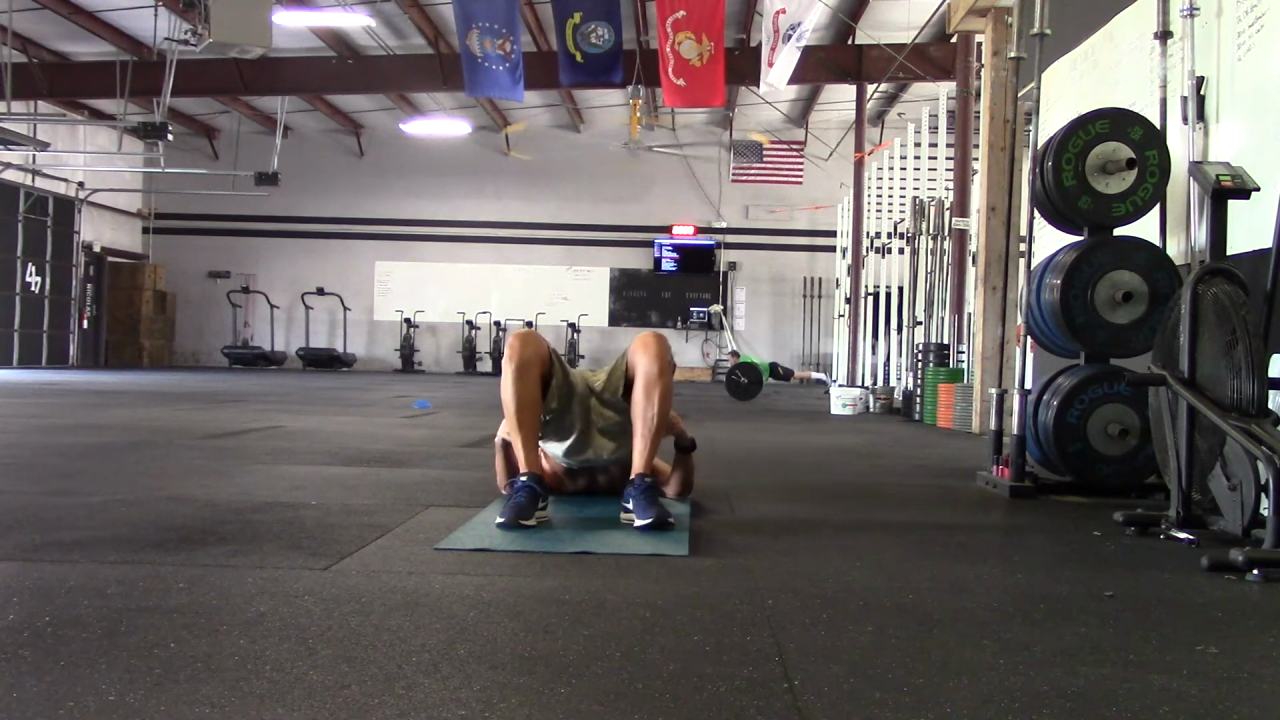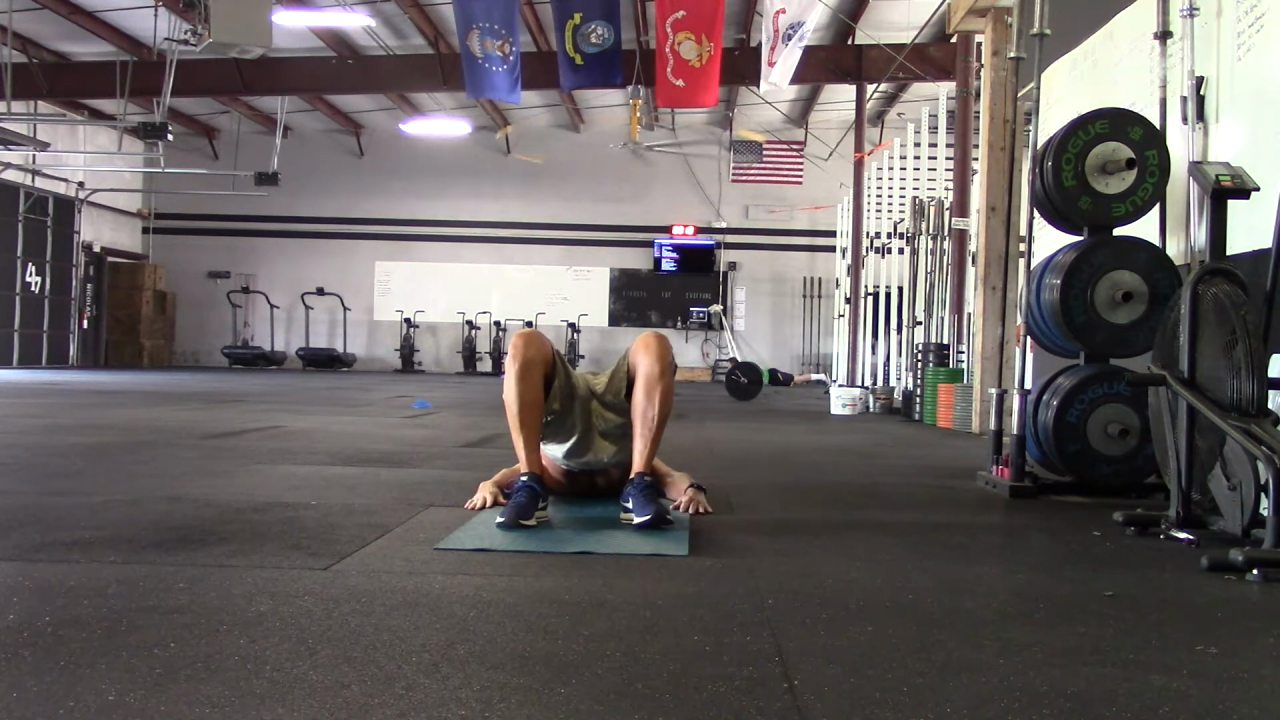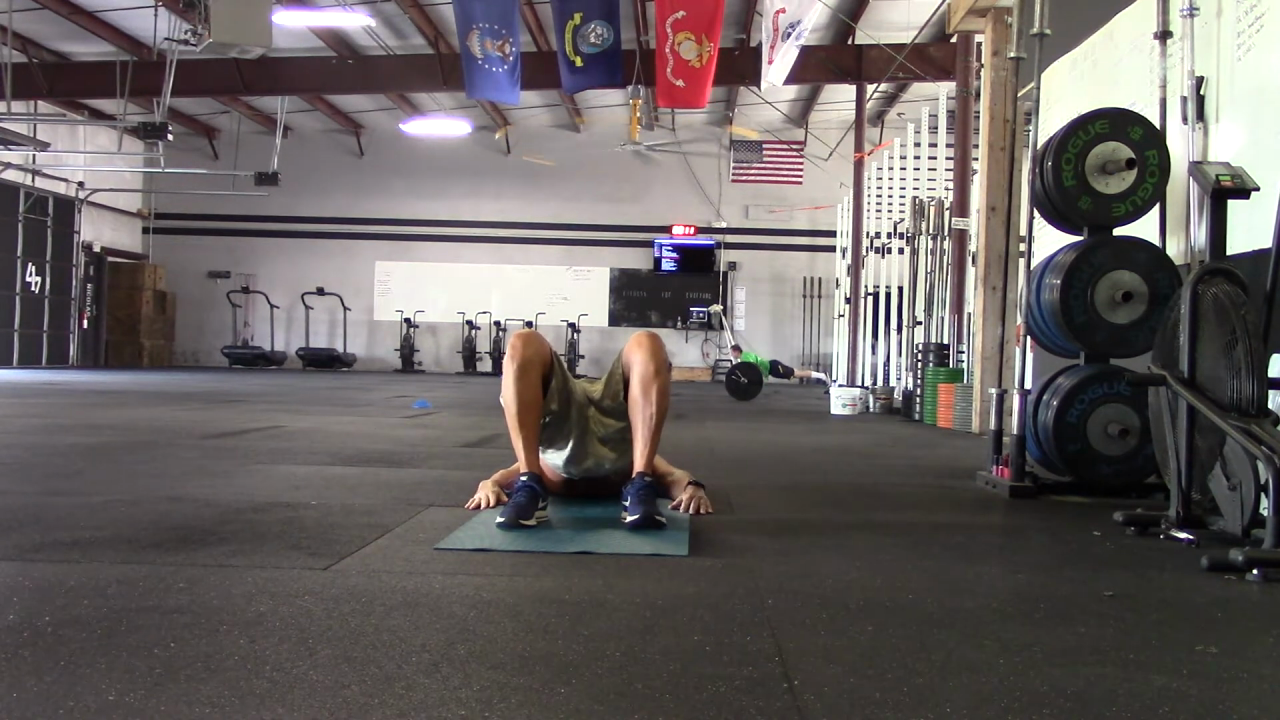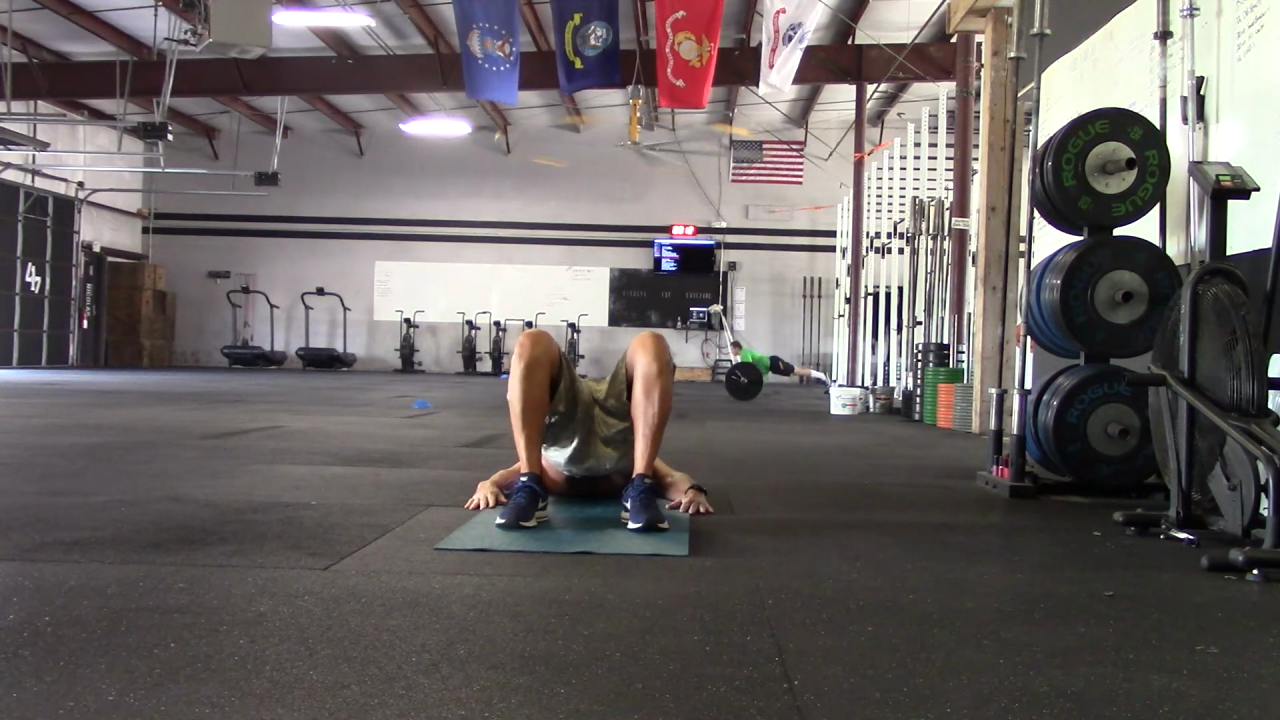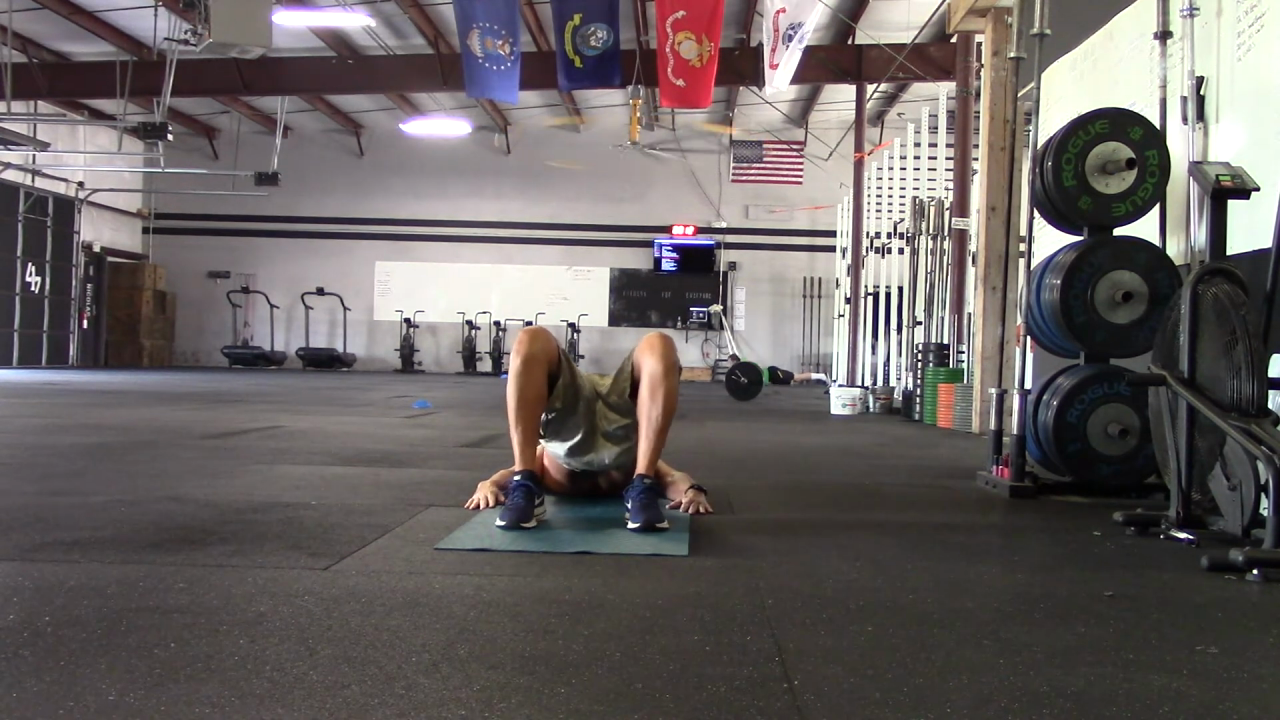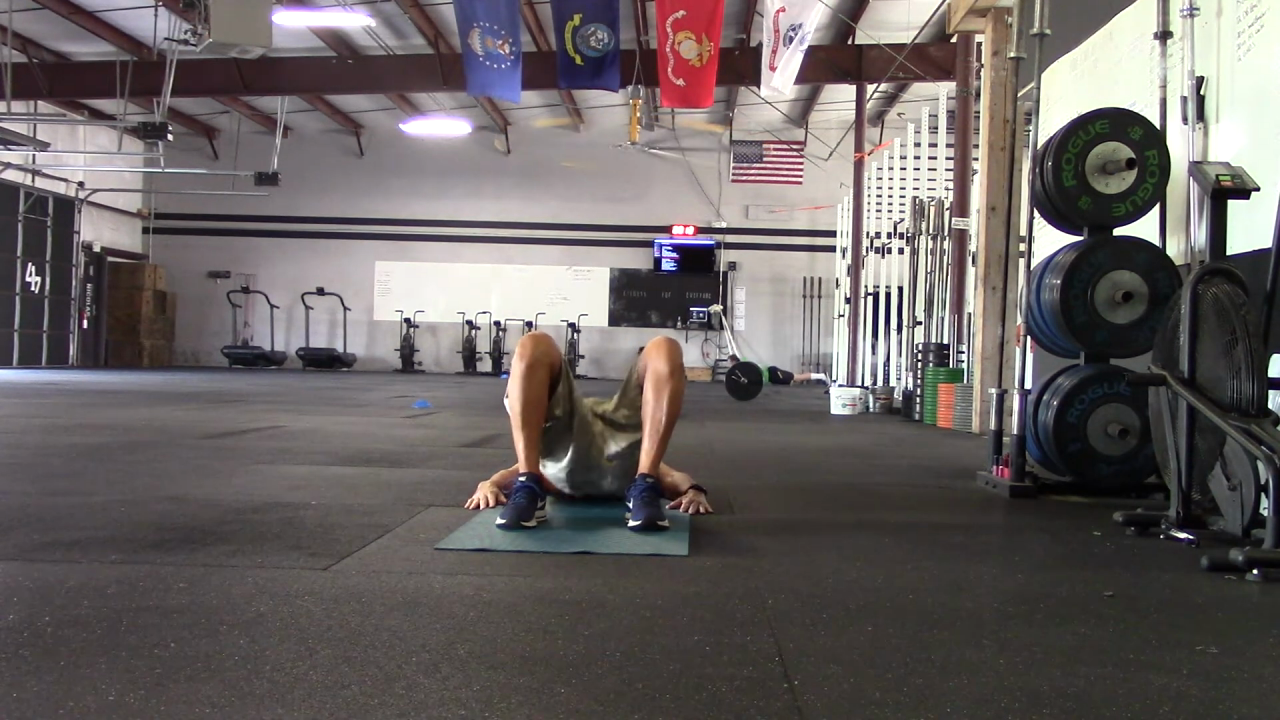
dt=0.7s
person 1, frame 1
left shoulder: (639, 456)
left elbow: (678, 489)
right elbow: (508, 485)
left wrist: (683, 441)
right wrist: (503, 438)
left ankle: (639, 488)
right ankle: (530, 486)
person 1, frame 2
left shoulder: (638, 455)
left elbow: (670, 477)
right elbow: (516, 471)
left wrist: (691, 489)
right wrist: (489, 484)
left hip: (618, 464)
right hip: (561, 466)
left knee: (653, 344)
right knee: (526, 343)
left ankle: (638, 486)
right ankle: (529, 488)
person 1, frame 3
left shoulder: (638, 451)
left elbow: (671, 474)
right elbow: (517, 470)
left wrist: (691, 485)
right wrist: (490, 483)
right hip: (560, 471)
left knee: (646, 343)
right knee: (524, 343)
left ankle: (640, 487)
right ankle: (529, 488)
person 1, frame 4
left shoulder: (638, 452)
left elbow: (671, 477)
right elbow: (516, 470)
left wrist: (690, 490)
right wrist: (489, 484)
left knee: (650, 345)
right knee: (533, 343)
left ankle: (640, 489)
right ankle: (530, 488)
person 1, frame 5
left shoulder: (644, 455)
right shoulder: (546, 454)
left elbow: (672, 476)
right elbow: (513, 471)
left wrist: (690, 489)
right wrist: (489, 484)
left knee: (658, 345)
right knee: (532, 339)
left ankle: (641, 489)
right ankle: (524, 488)
person 1, frame 6
left shoulder: (644, 459)
left elbow: (673, 477)
right elbow: (513, 472)
left wrist: (692, 489)
right wrist: (489, 484)
left ankle: (644, 489)
right ankle: (528, 490)
